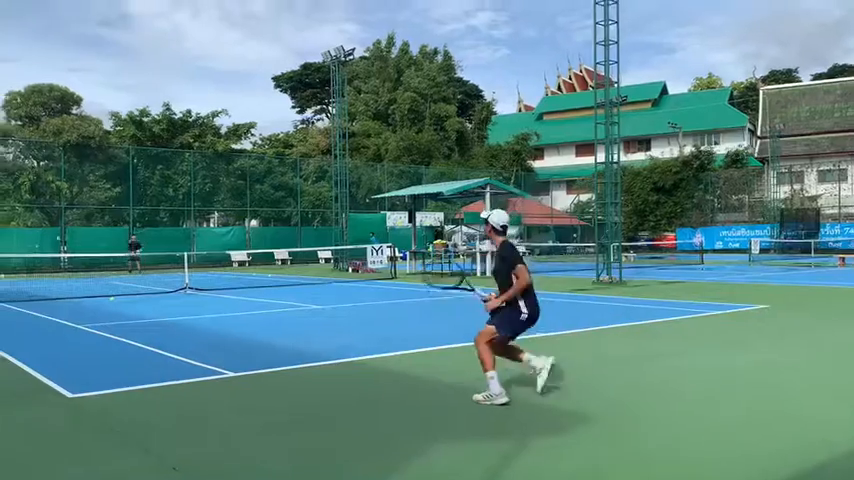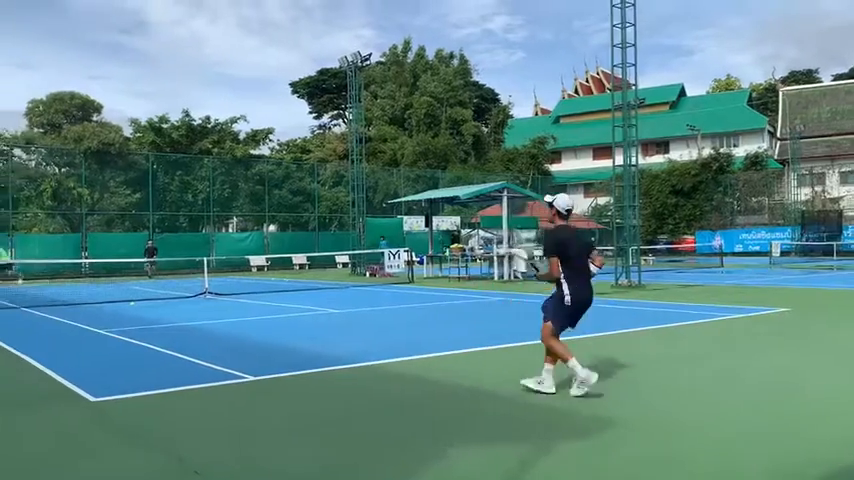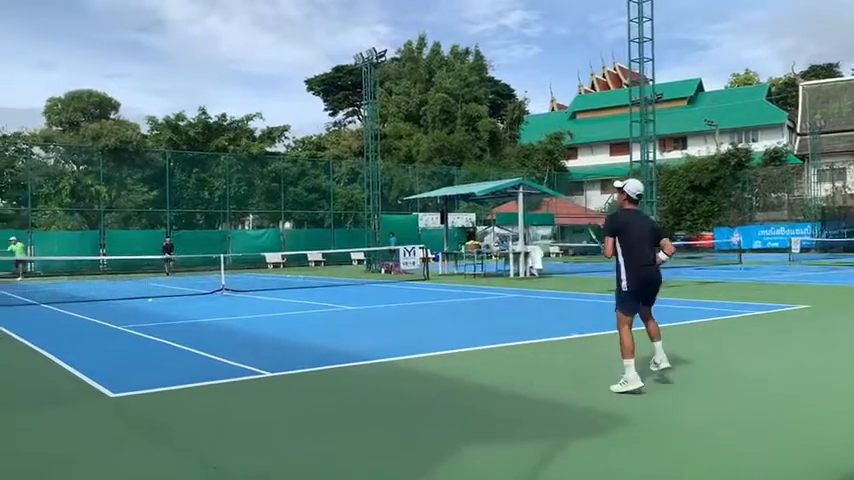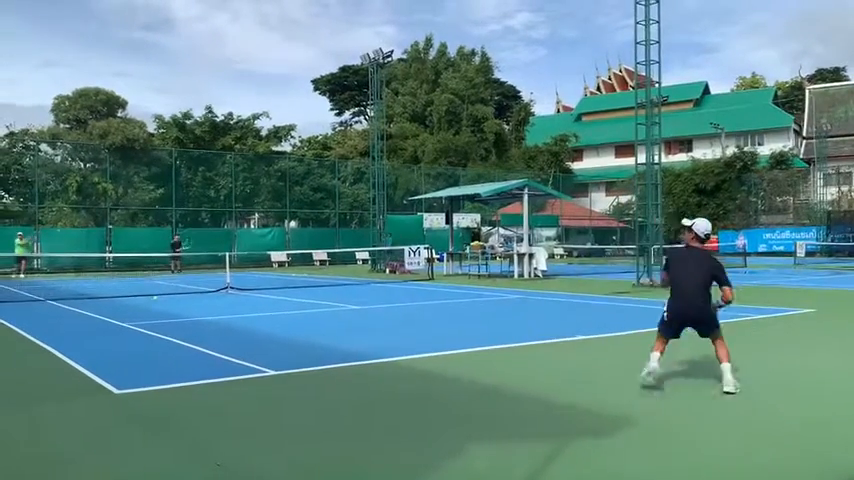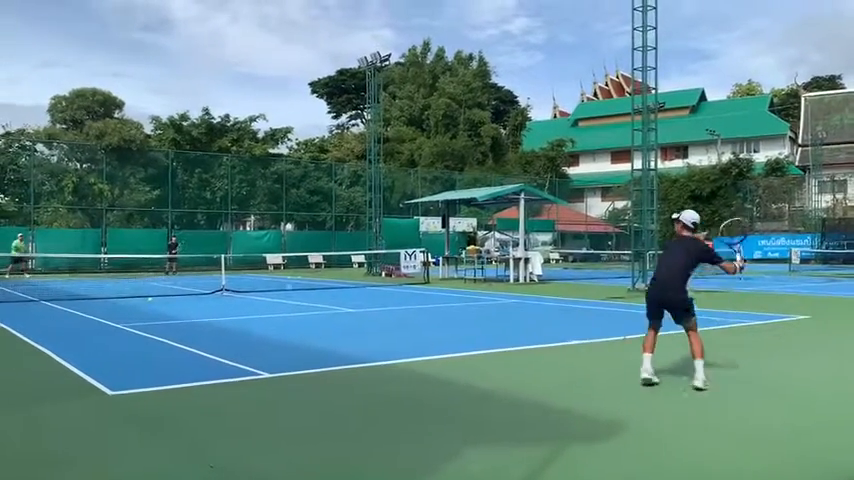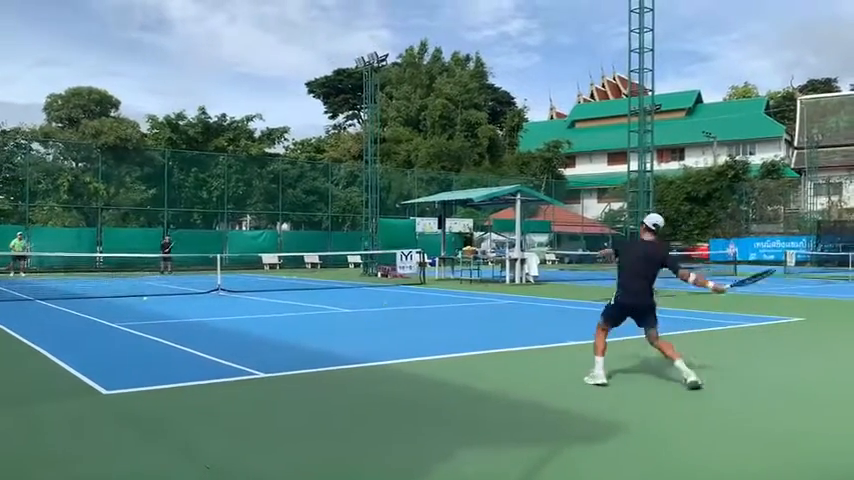
dt=0.4s
person 1, frame 1
left shoulder: (506, 251)
right shoulder: (502, 250)
left elbow: (525, 280)
left wrist: (500, 299)
right wrist: (497, 298)
left hip: (523, 309)
right hip: (519, 308)
left knee: (482, 340)
right knee: (496, 345)
left ankle: (496, 392)
right ankle: (538, 362)
person 1, frame 2
left shoulder: (551, 235)
right shoulder: (578, 235)
left elbow: (555, 273)
right elbow: (598, 262)
left wrist: (541, 275)
left hip: (569, 295)
right hip: (583, 294)
left knee: (548, 336)
right knee: (551, 333)
left ankle: (583, 375)
right ankle: (546, 380)
person 1, frame 3
left shoulder: (614, 219)
right shoulder: (648, 221)
left elbow: (609, 253)
right elbow: (669, 249)
left wrist: (614, 246)
left hip: (630, 279)
right hip: (653, 277)
left knee: (624, 325)
right knee: (646, 315)
left ankle: (631, 377)
right ankle: (660, 357)
person 1, frame 4
left shoulder: (674, 254)
right shoulder: (713, 262)
left elbow: (665, 281)
right elbow: (728, 296)
right wrist: (717, 305)
left hip: (676, 310)
right hip: (703, 312)
left knee: (661, 339)
right knee: (718, 340)
left ankle: (653, 366)
right ankle: (728, 380)
person 1, frame 5
left shoulder: (672, 243)
right shoulder: (701, 247)
right elbow: (730, 269)
right wrist: (739, 265)
left hip: (654, 293)
right hip: (677, 295)
left knee: (652, 329)
right knee: (692, 333)
left ankle: (647, 369)
right ankle: (699, 376)
person 1, frame 6
left shoulder: (627, 245)
right shoulder: (661, 252)
left elbow: (607, 253)
right elbow: (685, 276)
right wrist: (711, 285)
left hip: (622, 299)
right hip: (645, 302)
left knee: (601, 330)
right knee: (656, 340)
left ankle: (598, 373)
right ankle: (687, 373)
